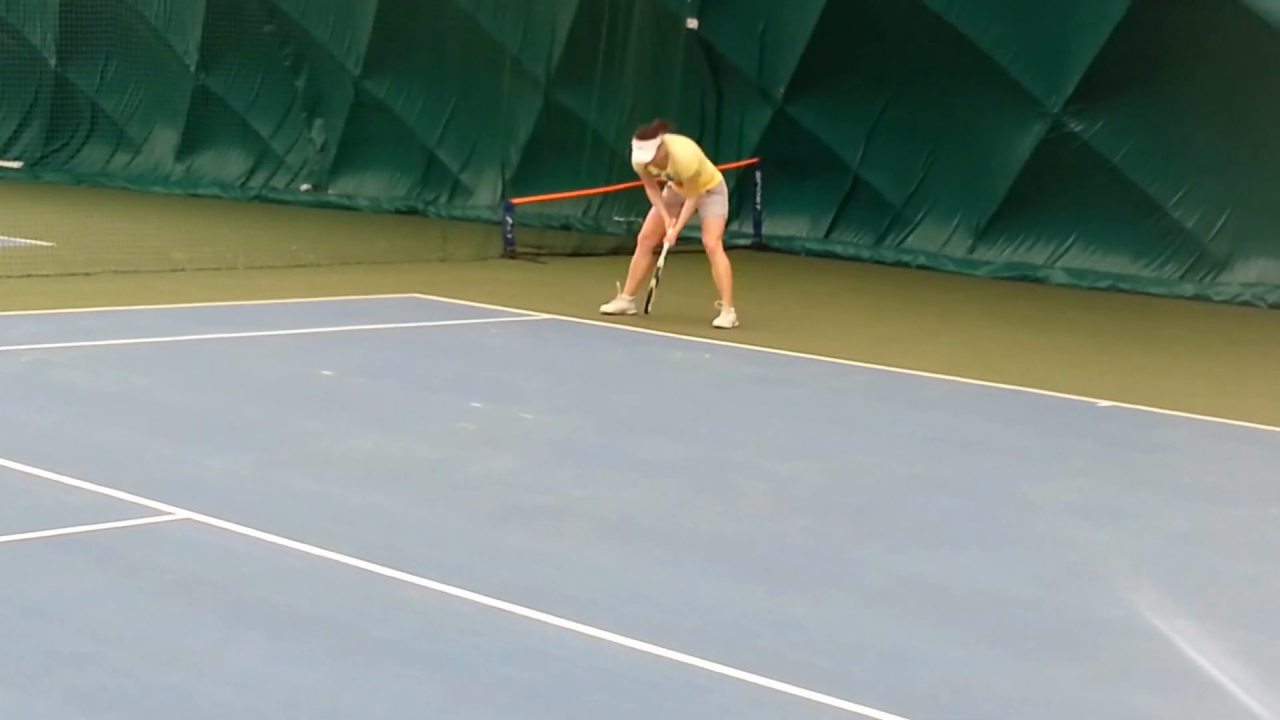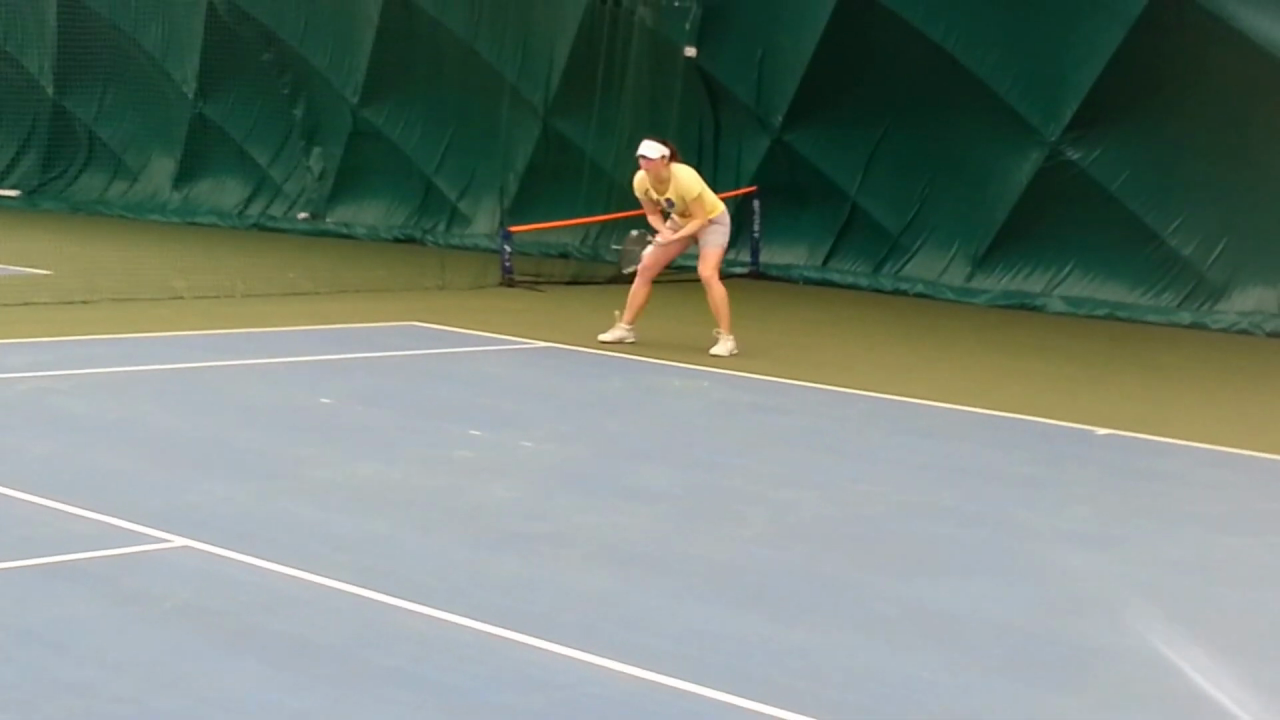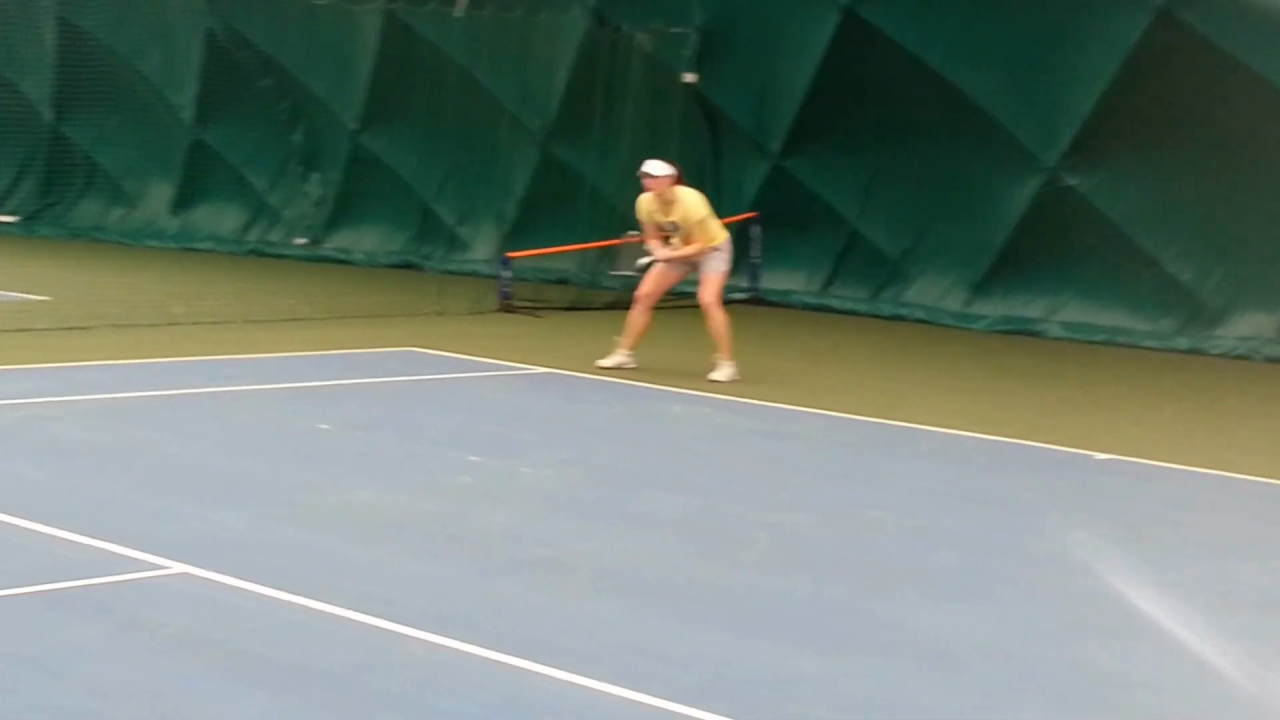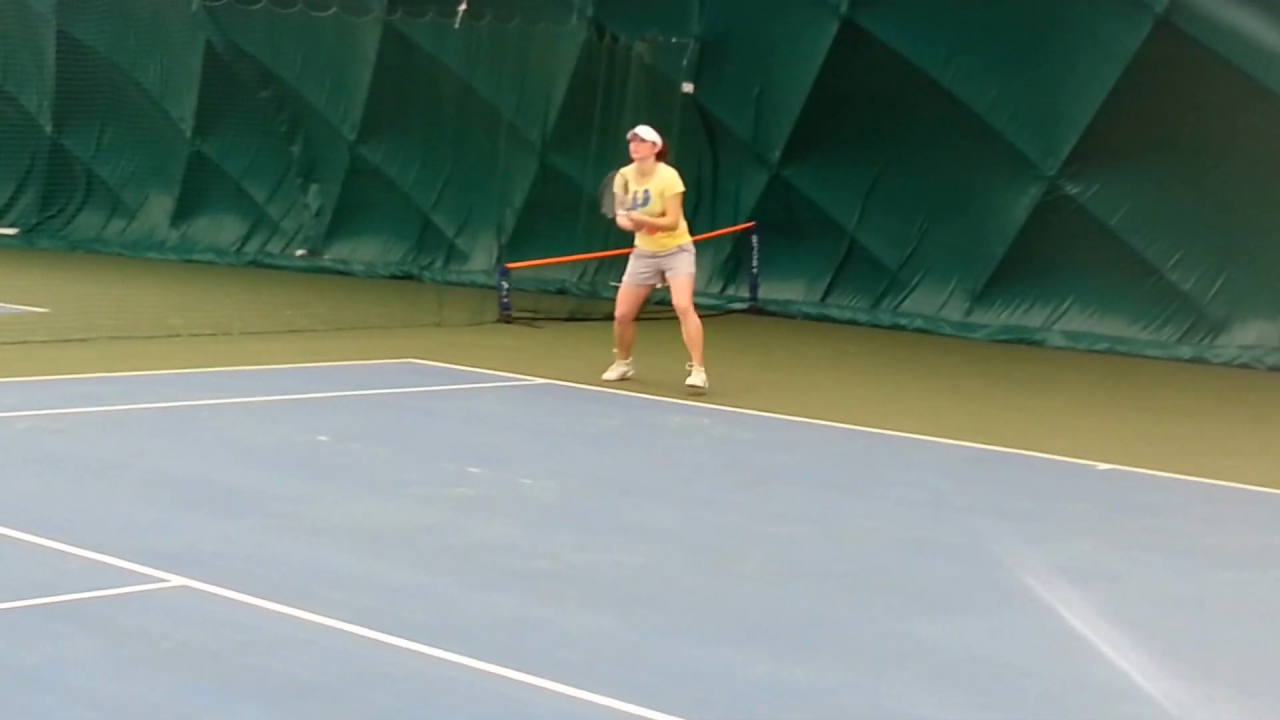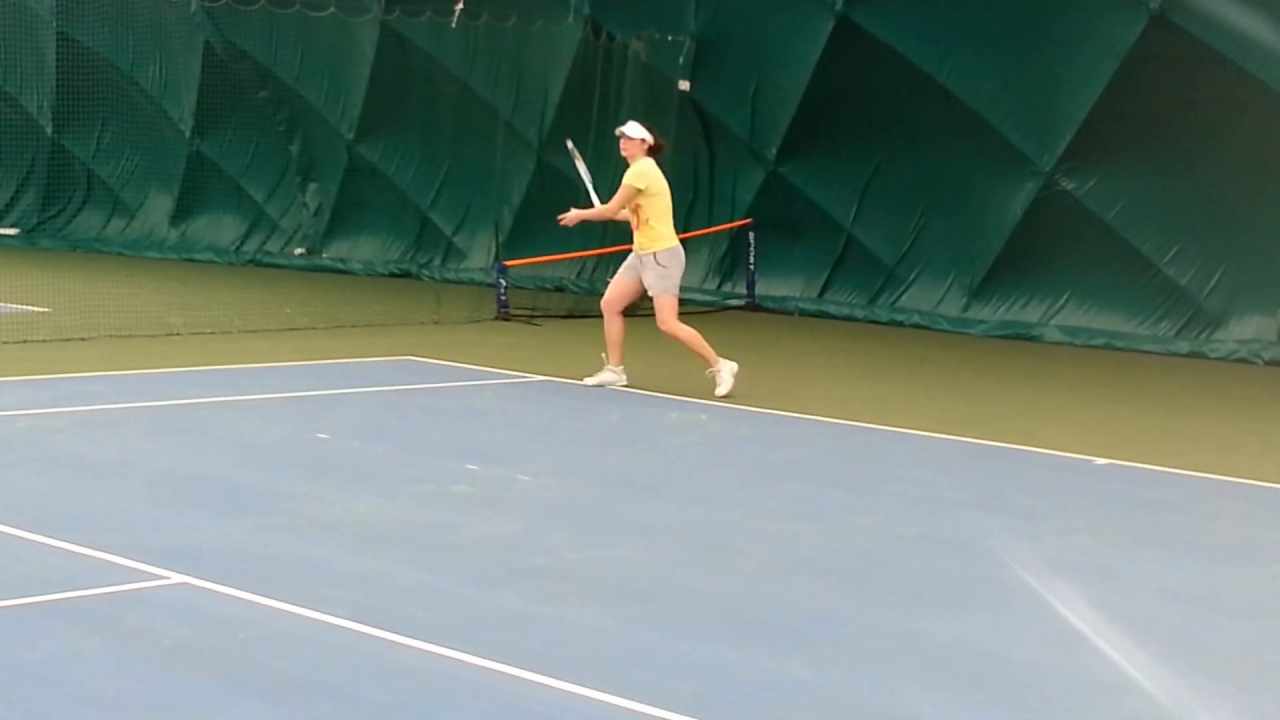
dt=1s
person 1, frame 1
left shoulder: (683, 155)
right shoulder: (639, 157)
left elbow: (693, 197)
right elbow: (651, 188)
left wrist: (676, 230)
right wrist: (666, 217)
left hip: (709, 189)
right hip: (676, 190)
left knee: (712, 244)
right knee: (645, 239)
left ankle: (728, 310)
right ankle: (627, 298)
person 1, frame 2
left shoulder: (685, 178)
right shoulder: (641, 181)
left elbow: (700, 219)
right elbow: (653, 214)
left wrist: (674, 238)
right wrist: (664, 231)
left hip: (711, 219)
right hip: (680, 220)
left knee: (708, 274)
right knee: (645, 269)
left ankle: (726, 338)
right ankle: (625, 328)
person 1, frame 3
left shoulder: (691, 201)
right shoulder: (645, 202)
left elbow: (701, 244)
right elbow: (653, 238)
left wrist: (670, 255)
right wrist: (660, 251)
left hip: (713, 247)
right hip: (680, 246)
left knee: (709, 300)
right knee: (644, 295)
left ankle: (725, 363)
right ankle: (625, 353)
person 1, frame 4
left shoulder: (668, 177)
right shoulder: (624, 176)
left elbow: (673, 222)
right elbow: (622, 218)
left wrist: (642, 219)
right wrist: (629, 223)
left hip: (676, 250)
right hip: (643, 252)
left knee: (683, 305)
right knee: (622, 314)
left ankle: (697, 369)
right ankle: (623, 363)
person 1, frame 5
left shoulder: (641, 170)
right shoulder: (640, 169)
left elbow: (611, 209)
left wrist: (579, 214)
right wrist: (615, 214)
left hip: (662, 255)
right hip: (642, 254)
left knee: (668, 324)
right knee: (610, 305)
left ankle: (720, 366)
right ankle: (614, 370)
